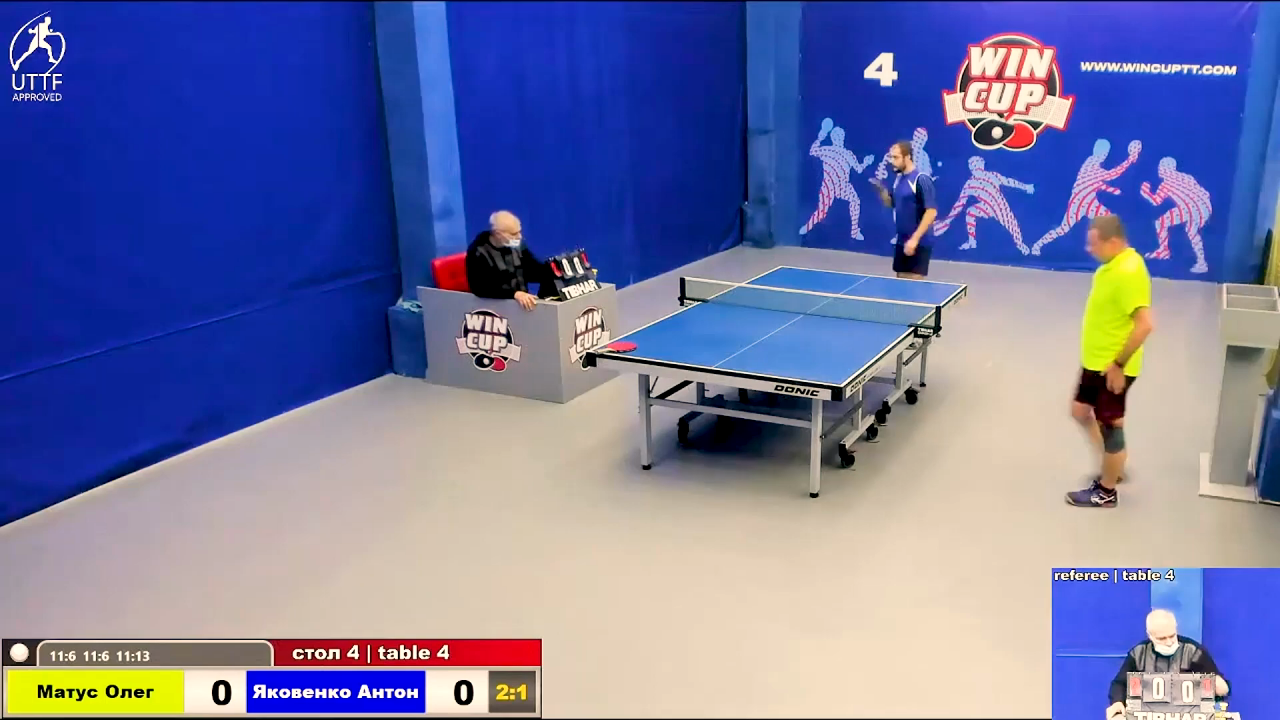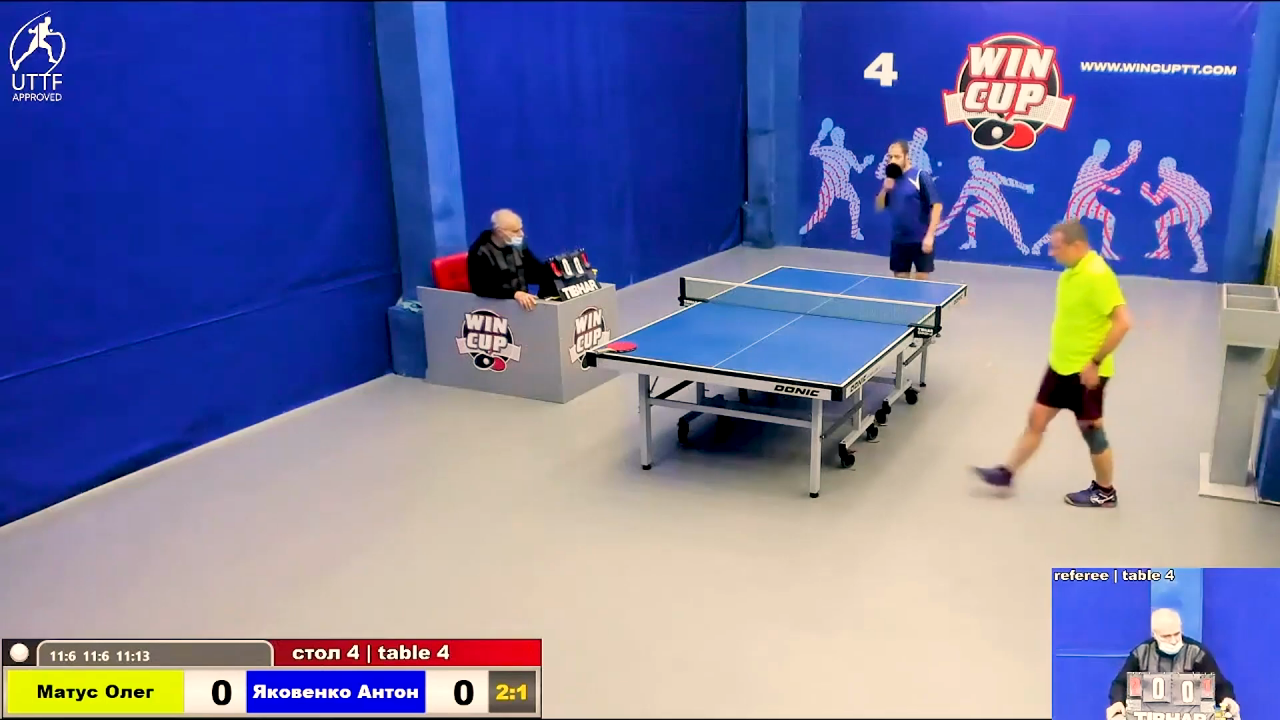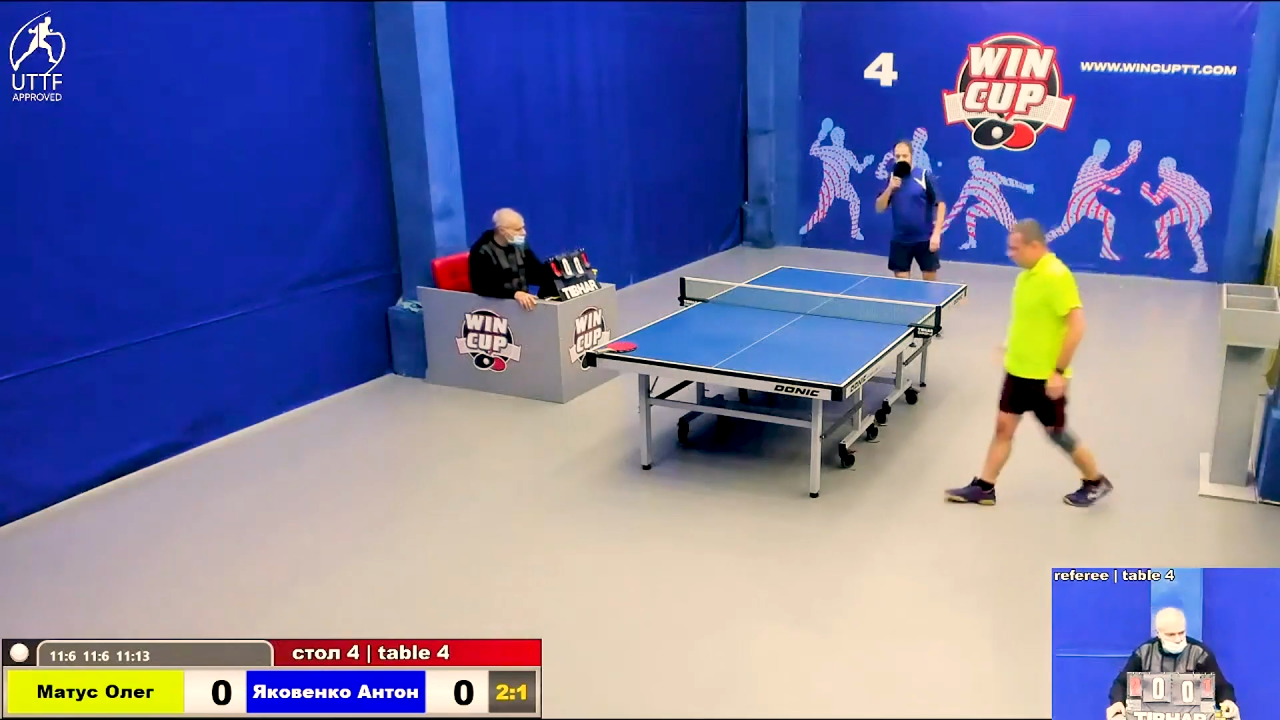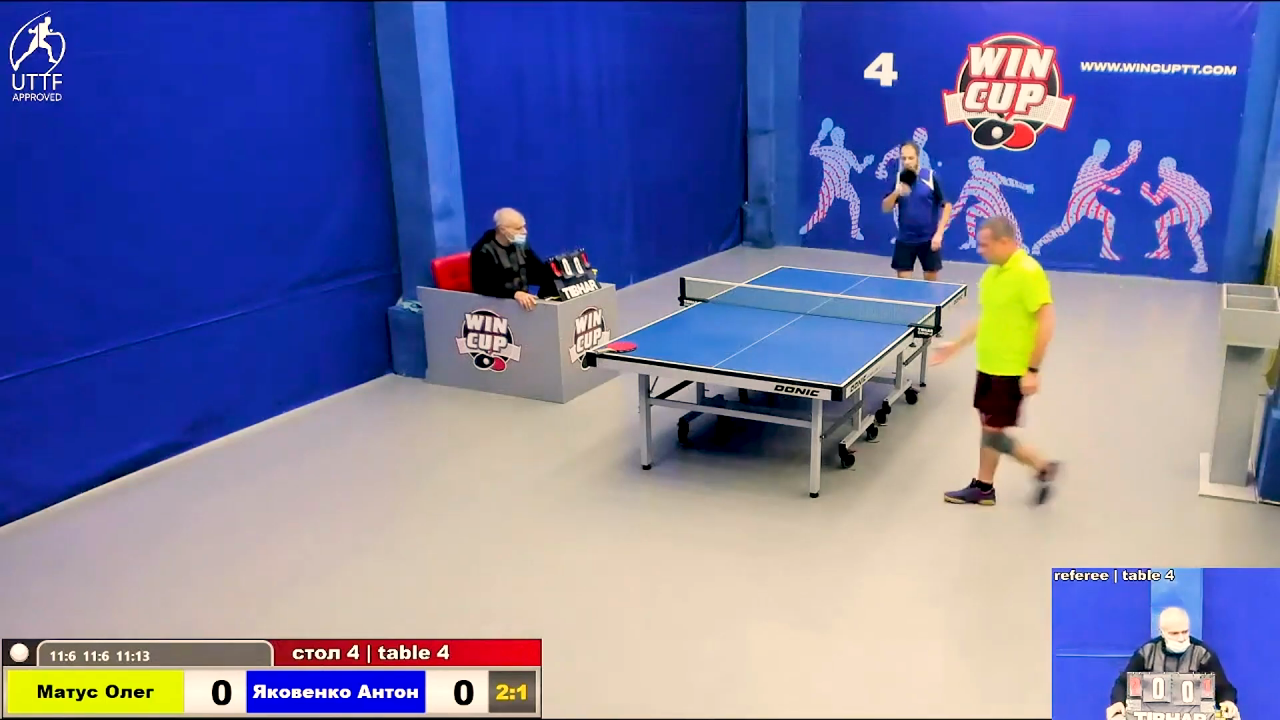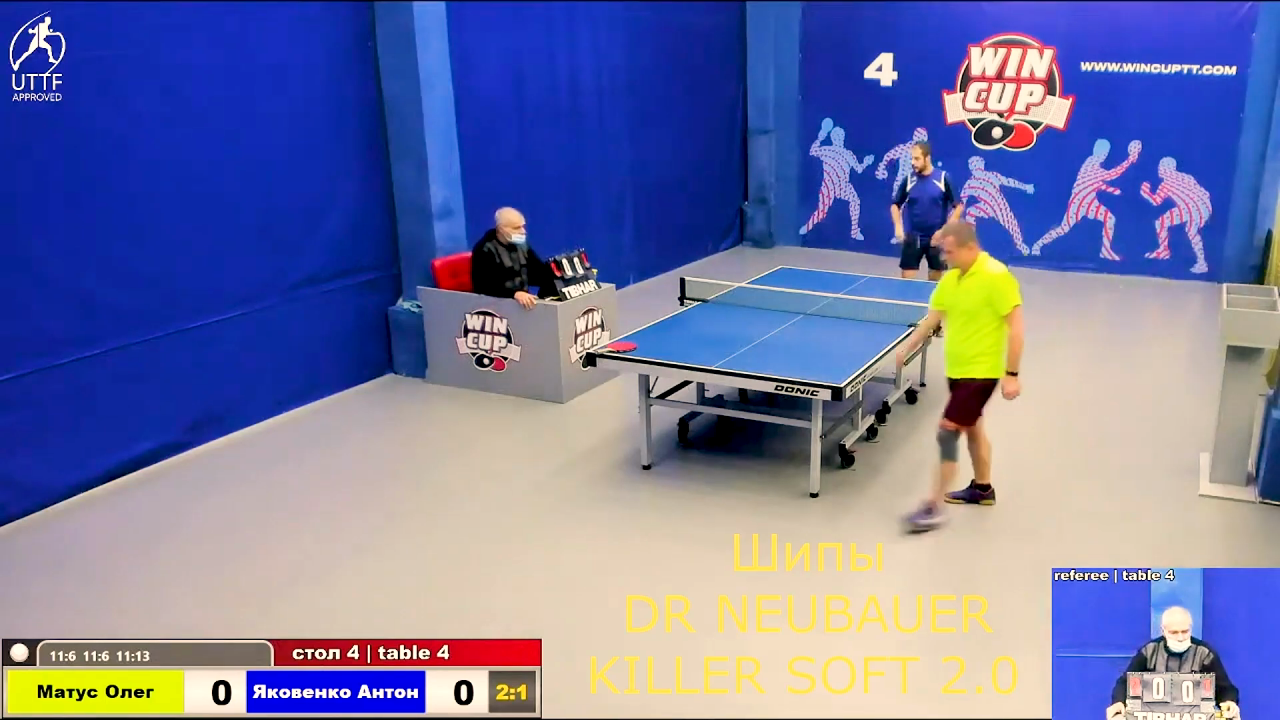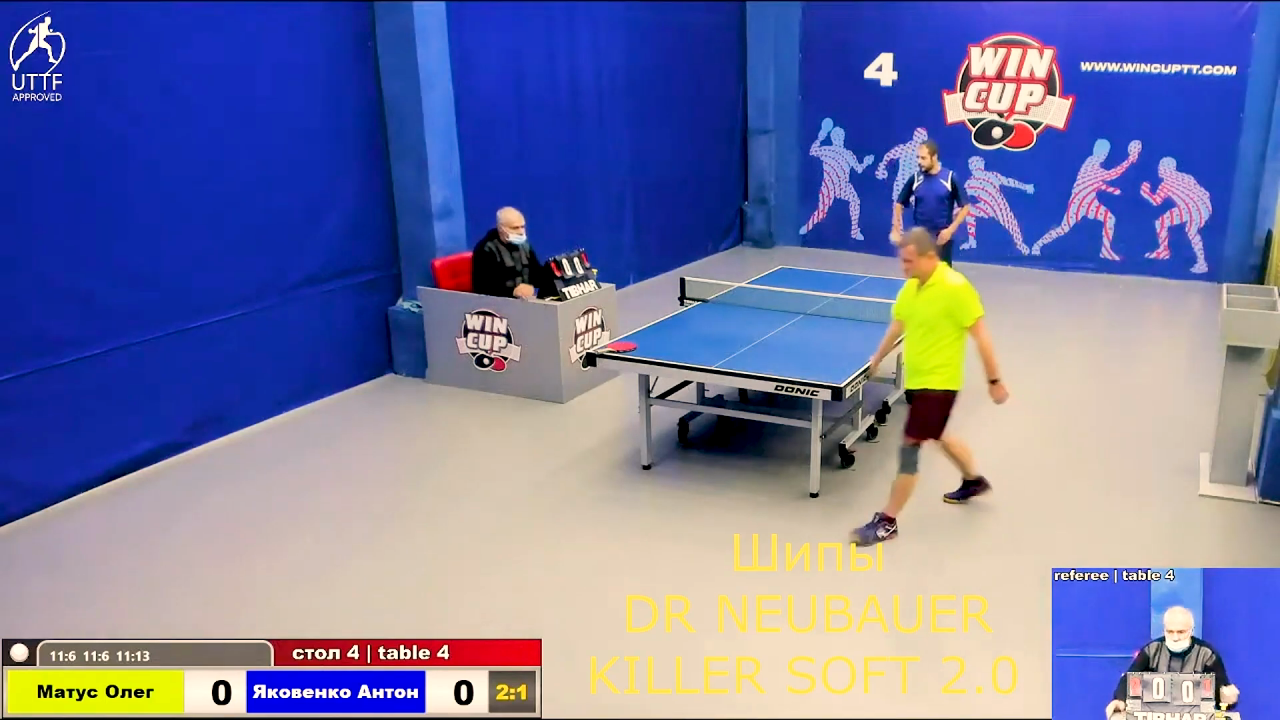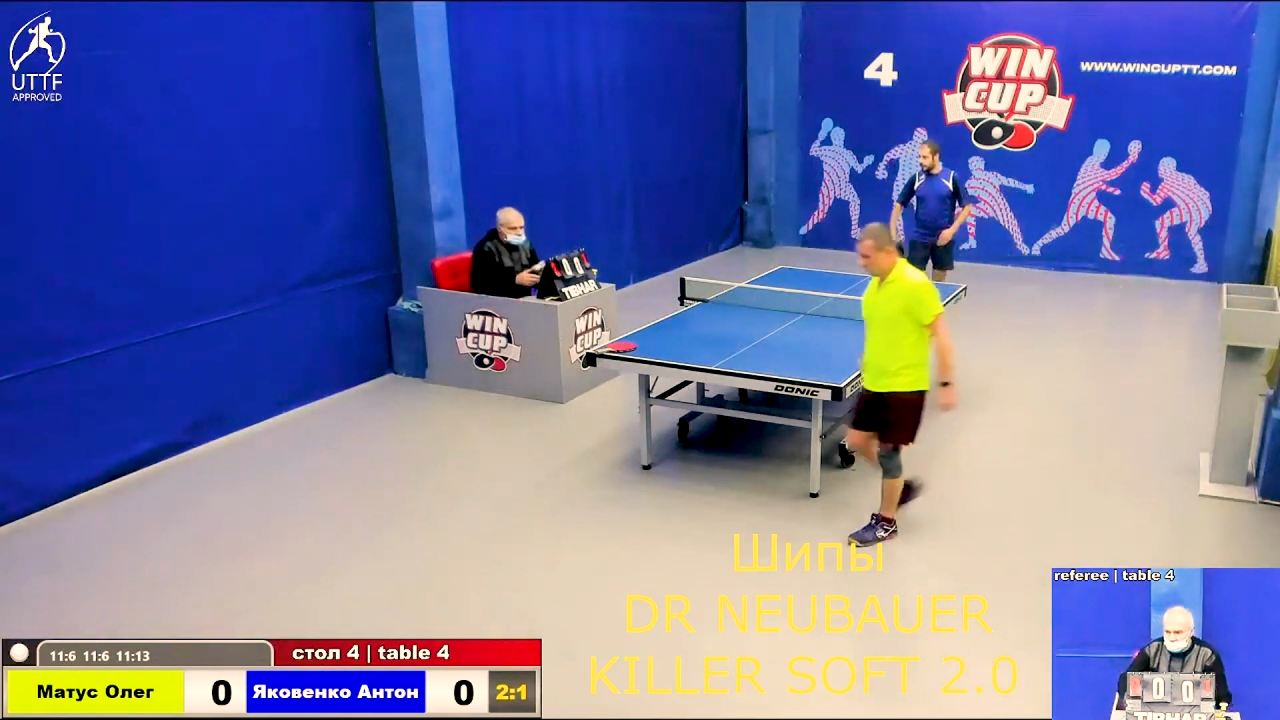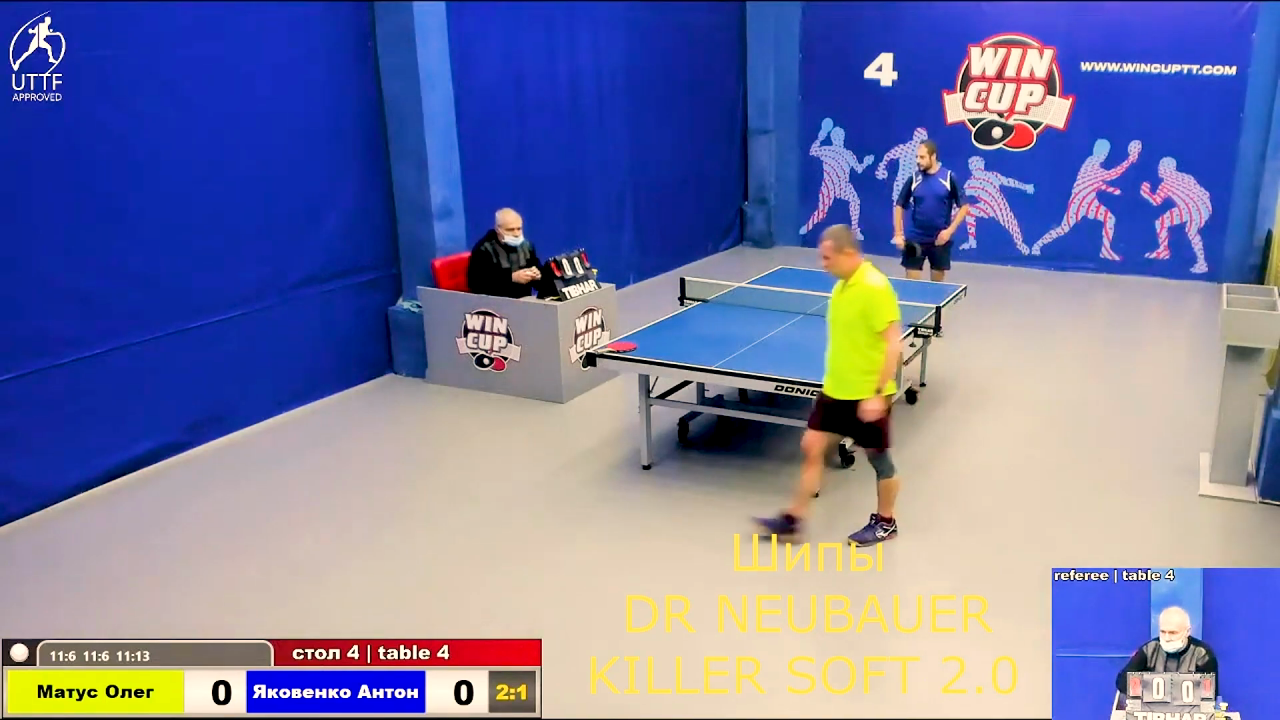
dt=0.2s
person 1, frame 1
left shoulder: (1128, 273)
right shoulder: (1114, 266)
left elbow: (1145, 324)
left wrist: (1118, 365)
left hip: (1113, 368)
right hip: (1097, 363)
left knee: (1108, 425)
right knee: (1080, 412)
left ankle: (1106, 491)
right ankle: (1111, 471)
person 1, frame 2
left shoulder: (1097, 276)
right shoulder: (1071, 272)
left elbow: (1122, 323)
left wrist: (1095, 362)
left hip: (1084, 372)
right hip: (1060, 365)
left knee: (1090, 430)
right knee: (1036, 419)
left ankle: (1106, 490)
right ankle: (1006, 473)
person 1, frame 3
left shoulder: (1056, 277)
right shoulder: (1027, 275)
left elbow: (1076, 327)
left wrist: (1059, 372)
right wrist: (1012, 346)
left hip: (1043, 375)
right hip: (1018, 369)
left knee: (1057, 434)
right knee: (1003, 426)
left ankle: (1096, 481)
right ankle: (984, 487)
person 1, frame 4
left shoulder: (1029, 273)
right shoulder: (992, 273)
left elbow: (1046, 323)
left wrist: (1032, 370)
right wrist: (955, 345)
left hip: (1011, 370)
right hip: (987, 366)
left knee: (993, 433)
right knee: (990, 427)
left ankle: (1043, 468)
right ankle: (983, 487)
person 1, frame 5
left shoulder: (996, 277)
right shoulder: (951, 277)
left elbow: (1015, 327)
right elbow: (932, 318)
left wrist: (1011, 375)
right wrist: (906, 350)
left hip: (980, 372)
right hip: (957, 370)
left knee: (947, 434)
right knee: (972, 427)
left ankle: (932, 507)
right ankle: (982, 487)
person 1, frame 6
left shoulder: (955, 288)
right shoulder: (910, 287)
left elbow: (981, 337)
right elbow: (896, 327)
left wrist: (994, 381)
right wrist: (876, 360)
left hip: (937, 384)
right hip: (914, 381)
left knee: (909, 448)
right knee: (937, 437)
left ankle: (888, 521)
right ankle: (974, 481)
person 1, frame 7
left shoulder: (916, 284)
right shoulder: (876, 284)
left elbow: (940, 334)
left wrist: (946, 384)
right wrist: (865, 364)
left hip: (905, 386)
right hip: (873, 382)
left knee: (887, 450)
right knee: (856, 441)
left ankle: (886, 521)
right ankle: (903, 486)
person 1, frame 8
left shoulder: (875, 288)
right shoulder: (842, 285)
left elbow: (893, 343)
left wrist: (878, 394)
left hip: (867, 392)
right hip: (835, 389)
left knee: (877, 457)
right knee: (811, 449)
left ankle: (885, 521)
right ankle: (792, 520)
